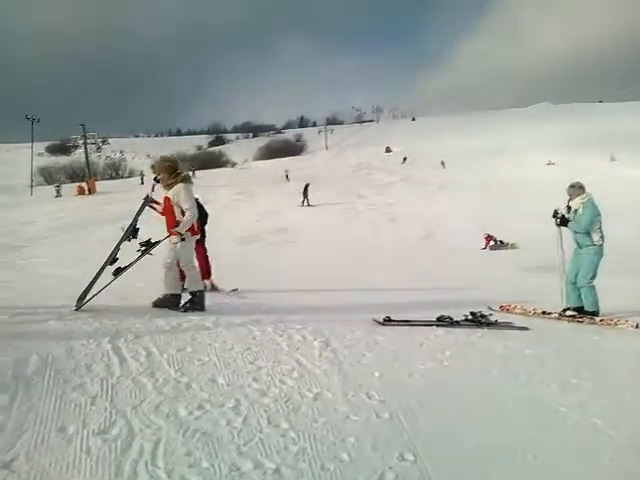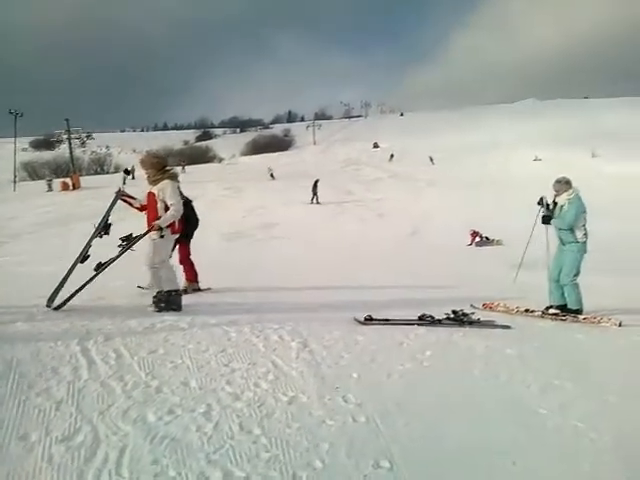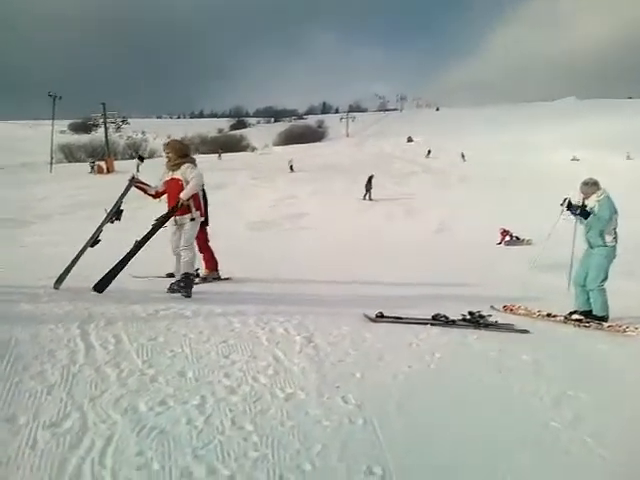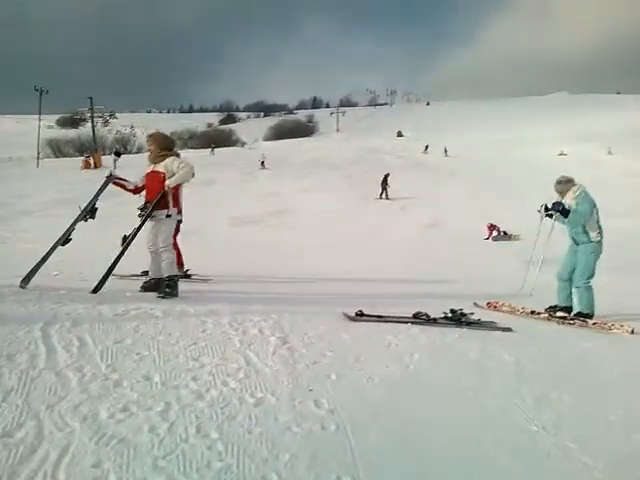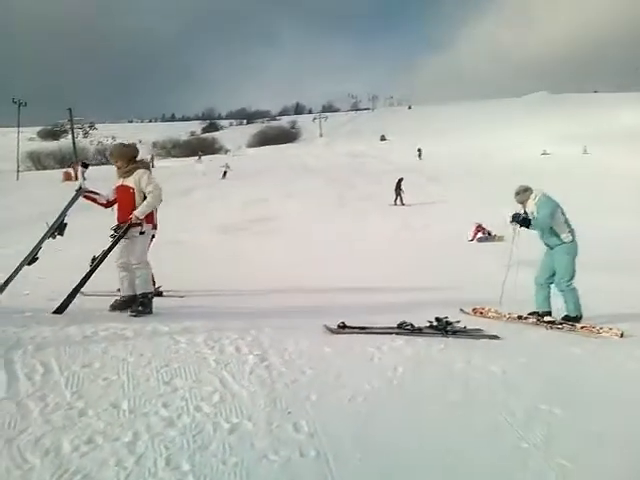
dt=0.4s
person 1, frame 1
left shoulder: (182, 187)
right shoulder: (171, 187)
left elbow: (192, 213)
left wrist: (180, 229)
right wrist: (152, 203)
left hip: (186, 233)
right hip: (176, 234)
left knee: (186, 264)
right knee: (169, 263)
left ankle: (197, 298)
right ankle: (172, 296)
person 1, frame 2
left shoulder: (168, 184)
right shoulder: (155, 185)
left elbow: (177, 209)
right elbow: (143, 205)
left wrist: (161, 222)
right wrist: (125, 197)
left hip: (166, 230)
right hip: (156, 231)
left knee: (161, 263)
right knee: (152, 262)
left ankle: (173, 298)
right ankle: (161, 293)
person 1, frame 3
left shoulder: (188, 167)
right shoulder: (168, 173)
left elbow: (197, 180)
right elbow: (156, 192)
left wrist: (185, 195)
right wrist: (138, 184)
left hip: (191, 215)
right hip: (176, 217)
left knee: (186, 246)
right knee: (177, 248)
left ankle: (187, 279)
right ankle: (181, 280)
person 1, frame 4
left shoulder: (171, 161)
right shoulder: (151, 167)
left elbow: (188, 170)
right elbow: (137, 187)
left wrist: (171, 182)
right wrist: (117, 181)
left hip: (168, 211)
right hip: (155, 212)
left knee: (165, 245)
right knee: (153, 247)
left ankle: (171, 282)
right ankle: (156, 279)
person 1, frame 5
left shoulder: (142, 174)
right shoulder: (122, 178)
left elbow: (156, 195)
right elbow: (108, 201)
left wrist: (139, 214)
right wrist: (87, 194)
left hip: (142, 226)
left knee: (138, 261)
right knee: (122, 262)
left ankle: (145, 300)
right ankle: (129, 297)
person 2, frame 1
left shoulder: (589, 207)
right shoulder: (577, 206)
left elbow: (582, 227)
right elbow: (574, 224)
left wrist: (565, 222)
right wrist: (562, 217)
left hip: (592, 249)
right hip: (580, 248)
left knee: (584, 280)
right knee: (571, 278)
left ankle: (592, 309)
right ankle: (577, 306)
person 2, frame 2
left shoulder: (575, 203)
right shoulder: (563, 201)
left elbow: (566, 223)
right elbow: (556, 218)
left wrist: (549, 221)
right wrist: (547, 208)
left hip: (575, 245)
right hip: (563, 244)
left knee: (567, 278)
right knee: (554, 275)
left ankle: (575, 307)
right ankle: (559, 303)
person 2, frame 3
left shoulder: (606, 204)
right shoulder: (592, 203)
left elbow: (600, 224)
right elbow: (586, 222)
left wrist: (586, 213)
right wrist: (572, 209)
left hip: (604, 249)
right hip: (592, 248)
left knee: (594, 283)
right knee: (579, 279)
left ankle: (601, 314)
right ankle: (584, 309)
person 2, frame 4
left shoulder: (584, 199)
right shoulder: (571, 200)
left elbow: (580, 219)
right elbow: (567, 220)
left wrist: (562, 211)
right wrist: (551, 213)
left hip: (590, 245)
right hip: (576, 244)
left knee: (581, 280)
right knee: (563, 275)
left ankle: (586, 312)
right ankle: (565, 305)
person 2, frame 5
left shoulder: (545, 203)
right shoulder: (535, 205)
left elbow: (544, 222)
right elbow: (539, 225)
left wrist: (526, 222)
right wrist: (522, 220)
left hip: (565, 246)
right hip: (553, 247)
left knee: (564, 283)
right knee: (541, 279)
left ankle: (575, 314)
right ankle: (543, 310)
